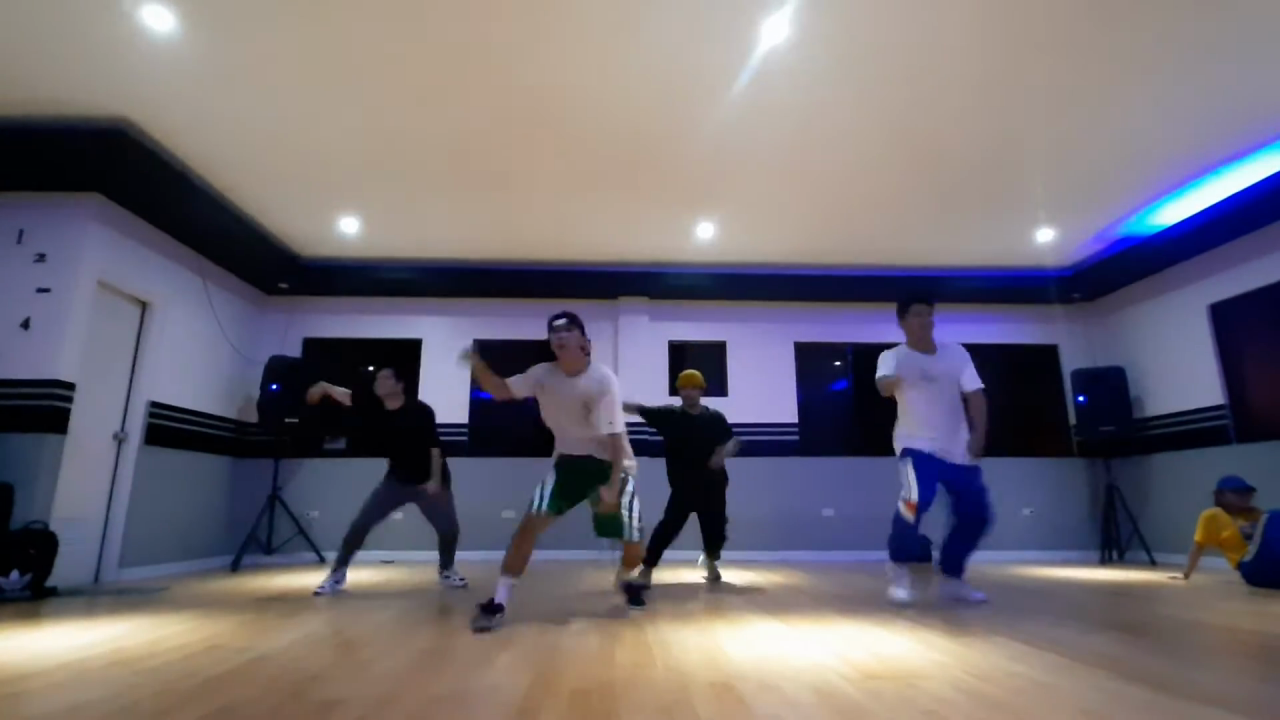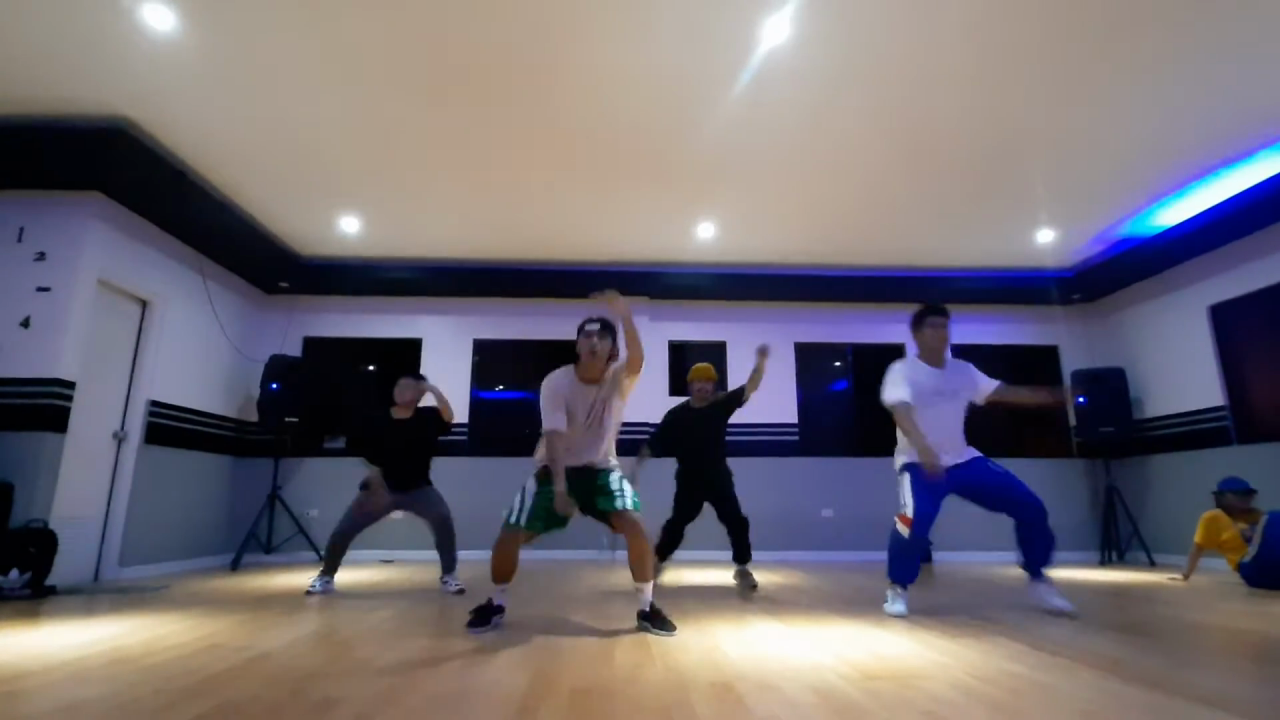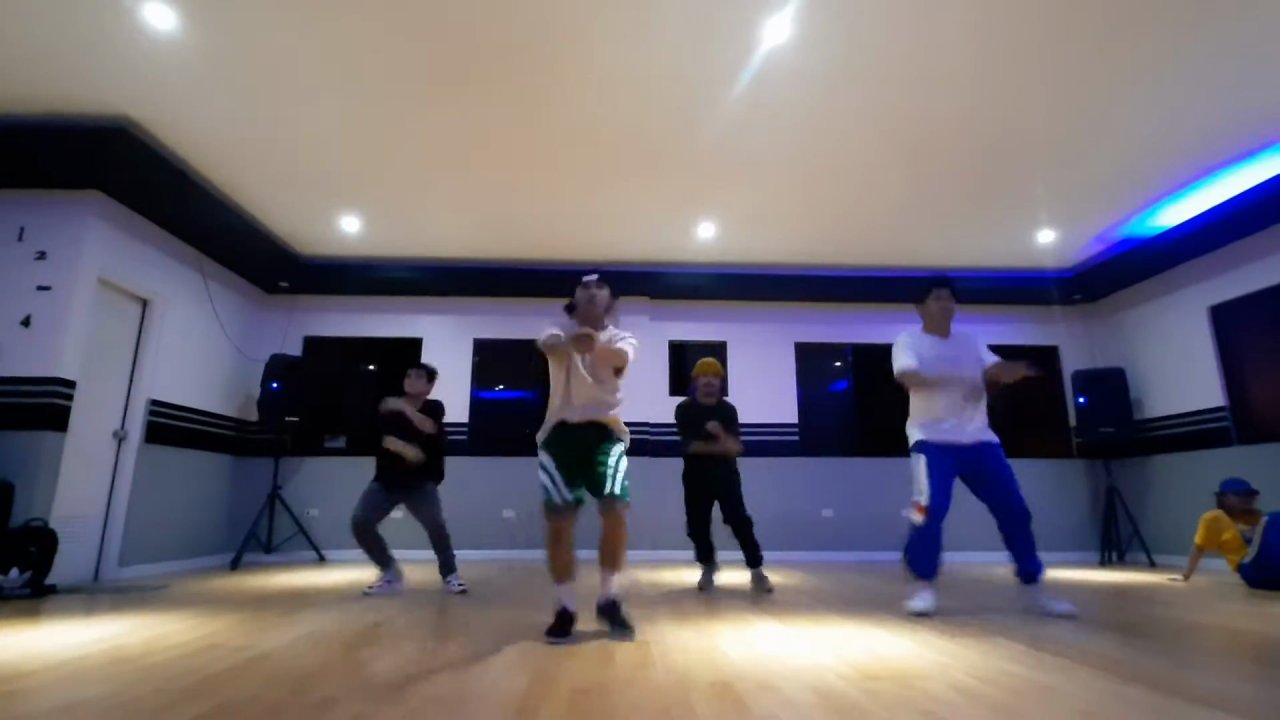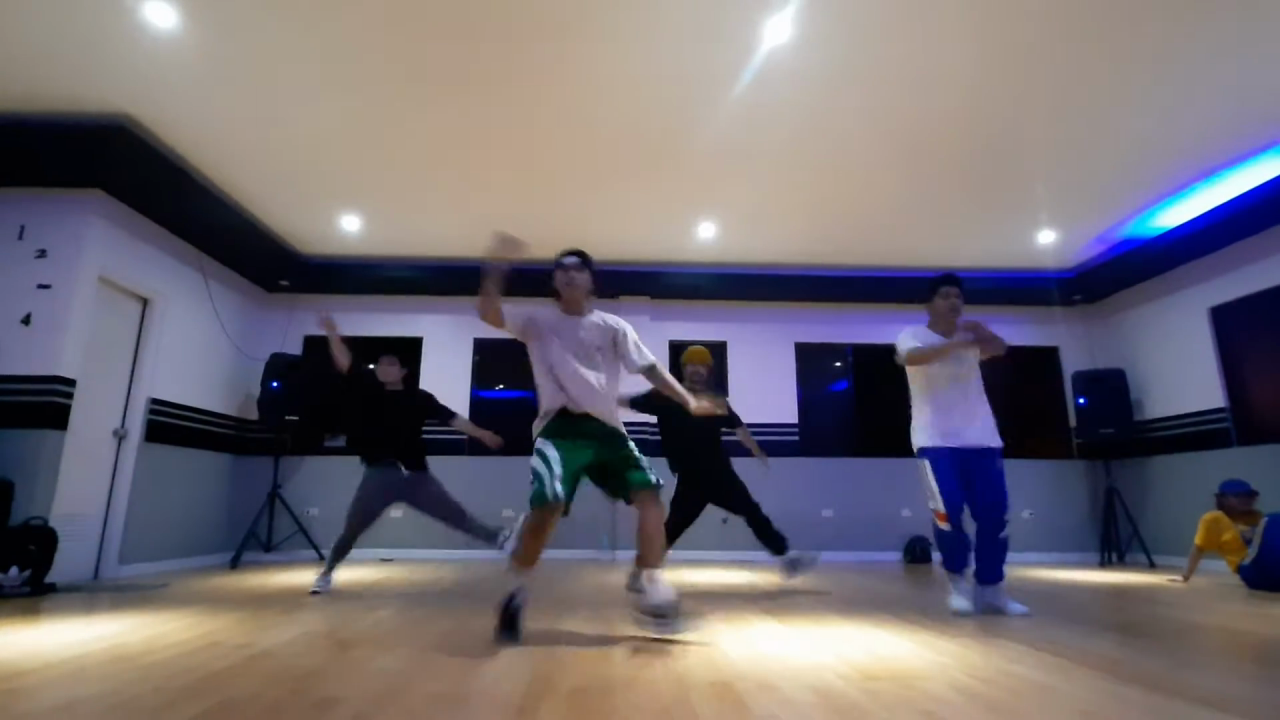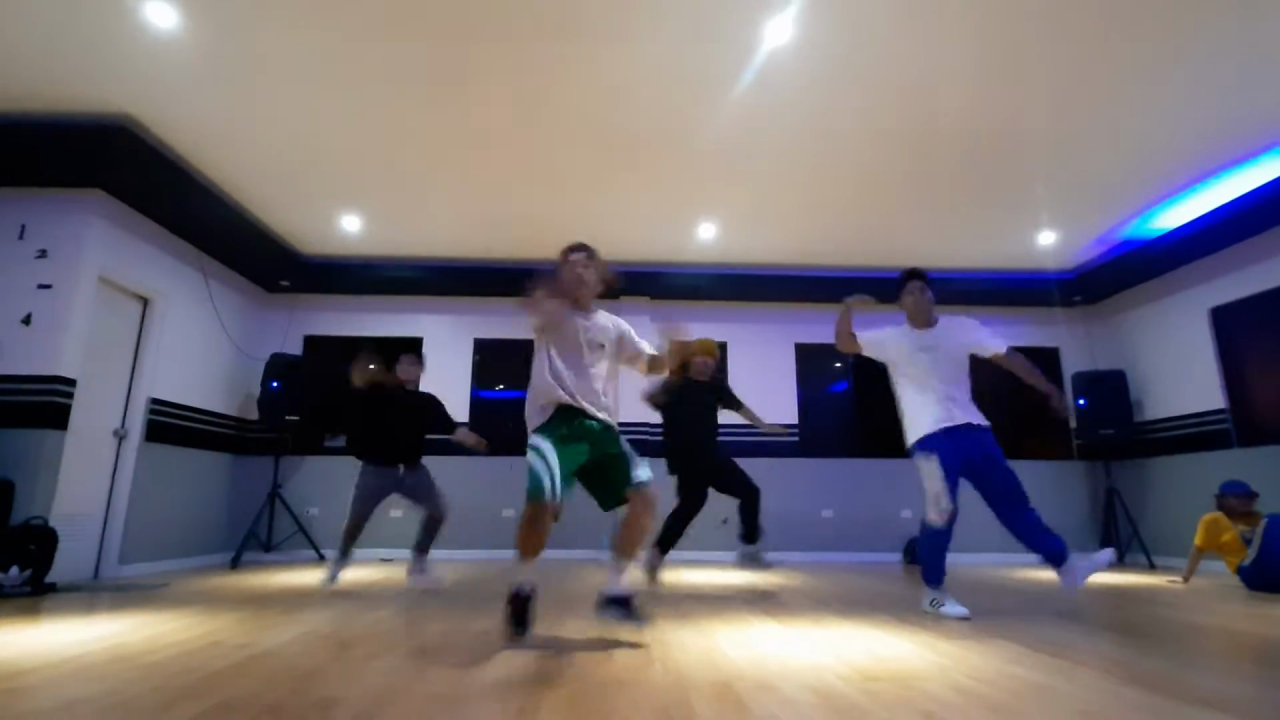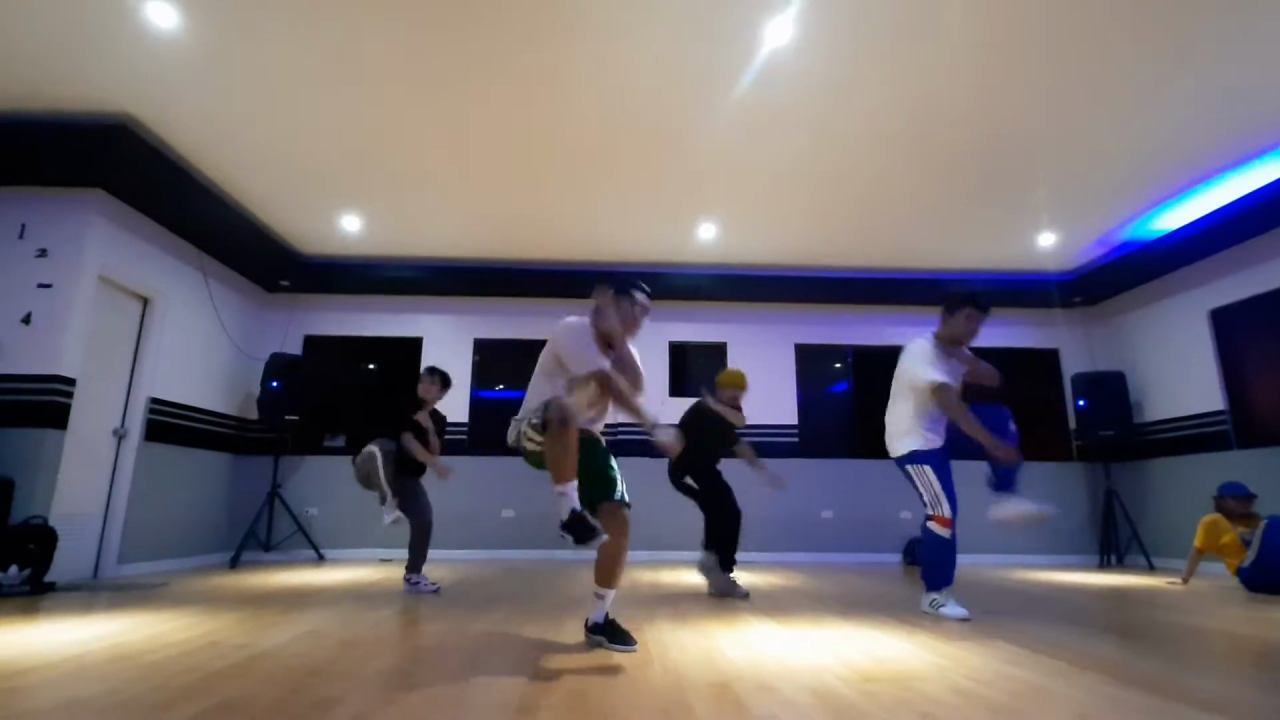
dt=0.2s
person 1, frame 1
left shoulder: (603, 380)
right shoulder: (539, 374)
left elbow: (614, 435)
right elbow: (502, 390)
left wrist: (614, 484)
right wrist: (477, 364)
left hip: (608, 465)
right hip: (567, 461)
left knee: (633, 543)
right knee: (531, 525)
left ankle: (627, 578)
right ankle: (498, 602)
person 1, frame 2
left shoulder: (620, 380)
right shoulder: (556, 383)
left elbow: (636, 363)
right elbow: (553, 437)
left wrist: (626, 318)
right wrist: (558, 483)
left hip: (599, 470)
right hip: (552, 470)
left knee: (633, 528)
right knee: (509, 537)
left ankle: (647, 608)
right ankle: (496, 603)
person 1, frame 3
left shoulder: (620, 337)
right shoulder: (559, 330)
left elbow: (617, 362)
right elbow: (551, 348)
left wrist: (602, 348)
right wrist: (574, 341)
left hip: (604, 432)
right hip: (561, 432)
left knee: (613, 512)
right knee: (560, 521)
left ankle: (609, 600)
right ankle: (565, 608)
person 1, frame 4
left shoulder: (613, 327)
right shoulder: (538, 321)
left elbow: (650, 369)
right elbow: (489, 313)
left wrist: (687, 399)
right wrist: (500, 265)
left hip: (606, 430)
right hip: (560, 427)
left knee: (652, 503)
right knee: (546, 513)
left ankle: (654, 598)
right ankle: (514, 599)
person 1, frame 5
left shoulder: (613, 326)
right shoulder: (550, 314)
left elbow: (651, 363)
right elbow: (537, 304)
left wrist: (667, 355)
left hip: (600, 426)
right hip: (554, 420)
left knee: (642, 499)
right knee: (541, 506)
left ankle: (615, 591)
right ankle: (523, 589)
person 1, frame 6
left shoulder: (622, 343)
right shoulder: (574, 330)
left elbow: (635, 387)
right elbow: (609, 385)
left wrist: (618, 339)
right wrist: (653, 426)
left hip: (585, 435)
right hip: (536, 430)
left knee: (618, 517)
right knee: (562, 407)
left ankle: (600, 619)
right ankle: (570, 510)
person 2, frame 1
left shoulder: (957, 354)
right shoulder: (892, 358)
left elbow: (975, 398)
right elbow: (885, 388)
left wrist: (978, 437)
right wrist: (894, 381)
left hip: (958, 452)
right hip: (917, 449)
left knee: (975, 518)
right knee: (915, 504)
left ankle: (952, 579)
right ankle: (902, 570)
person 2, frame 2
left shoulder: (963, 370)
right shoulder: (901, 371)
left elbow: (1003, 393)
right elbow: (901, 413)
left wrist: (1046, 396)
right wrist: (928, 454)
left hip: (963, 460)
right hip: (919, 463)
left knee: (1030, 506)
right knee: (914, 519)
left ankle: (1039, 579)
right ankle: (896, 590)
person 2, frame 3
left shoulder: (968, 343)
right shoulder: (908, 342)
left elbow: (998, 373)
right elbow: (909, 380)
left wrist: (1017, 370)
right wrist: (952, 383)
left hip: (978, 439)
right hip: (932, 439)
left knee: (1014, 509)
right knee: (929, 508)
left ankle: (1033, 587)
right ankle: (923, 586)
person 2, frame 4
left shoulder: (970, 334)
right shoulder: (914, 336)
left elbow: (996, 349)
right elbow: (913, 357)
left wrist: (980, 334)
right wrist: (961, 343)
left hip: (981, 441)
right hip: (936, 442)
left knee: (994, 516)
right knee: (947, 513)
left ankle: (990, 589)
right ankle: (956, 578)
person 2, frame 5
left shoulder: (962, 327)
right shoulder: (890, 337)
left elbow: (1007, 356)
right elbow: (846, 344)
left wrist: (1049, 389)
right wrist: (848, 310)
left hip: (969, 427)
right hip: (931, 432)
left knee: (1009, 498)
right knee: (943, 509)
left ankle: (1065, 564)
right ankle: (935, 592)
person 2, frame 6
left shoulder: (955, 351)
right shoulder: (924, 351)
left elbow: (992, 379)
right elbow: (948, 399)
left wrist: (965, 360)
right wrist: (990, 441)
left hip: (940, 434)
right hip: (915, 443)
right knee: (943, 514)
right ankle: (935, 595)
person 3, frame 1
left shoulder: (420, 411)
right shoulder: (376, 413)
left elbow: (434, 445)
right elbow: (349, 398)
left wrist: (435, 479)
right wrist: (325, 387)
left hip: (429, 482)
right hip: (397, 481)
left knee: (449, 528)
right knee: (360, 526)
left ankle: (446, 571)
right ankle: (337, 575)
person 3, frame 2
left shoulder: (429, 416)
right shoulder: (379, 423)
left elbow: (448, 419)
right elbow: (371, 459)
left wrist: (435, 392)
right wrist: (377, 489)
left hip: (417, 488)
right hip: (381, 489)
left knee: (442, 519)
right knee: (341, 533)
left ankle: (448, 574)
right ankle: (326, 576)
person 3, frame 3
left shoulder: (433, 408)
right shoulder: (390, 408)
left elbow: (429, 428)
right elbow: (386, 439)
left wrist: (405, 408)
right wrist: (405, 448)
left hip: (420, 483)
right hip: (386, 481)
left knee: (435, 525)
right knee: (360, 523)
left ankle: (449, 574)
right ankle: (390, 574)
person 3, frame 4
left shoulder: (418, 398)
right shoulder: (369, 389)
left elbow: (449, 417)
right elbow: (345, 363)
left wrist: (481, 433)
right wrist: (332, 333)
left hip: (415, 474)
right hip: (381, 474)
left knee: (453, 513)
right knee: (354, 527)
left ankle: (495, 537)
right ankle: (327, 574)
person 3, frame 5
left shoulder: (429, 401)
right shoulder: (383, 391)
left elbow: (452, 429)
right elbow: (358, 382)
left wrist: (471, 439)
right wrist: (366, 370)
left hip: (411, 469)
right hip: (379, 467)
left knee: (438, 510)
right knee: (358, 516)
left ankle: (419, 560)
right ankle: (341, 558)
person 3, frame 6
left shoulder: (438, 420)
left elbow: (435, 451)
right elbow: (407, 440)
left wrist: (428, 427)
right wrist: (434, 464)
left hip: (406, 476)
right hip: (378, 464)
left knee: (424, 522)
right knee: (384, 447)
left ankle: (414, 575)
right ankle: (390, 502)
person 4, frame 1
left shoulder: (714, 418)
right shoulder: (667, 415)
left elbow: (731, 442)
right elbow: (640, 410)
left wrist: (723, 452)
right wrist: (621, 405)
left hip: (712, 485)
right hip: (682, 487)
left knee: (716, 527)
right knee: (669, 525)
left ankle: (711, 562)
right ankle: (647, 568)
person 4, frame 2
left shoulder: (721, 405)
right shoulder: (676, 414)
left elbow: (750, 387)
right elbow: (654, 443)
left wrist: (761, 360)
right wrist: (637, 464)
left hip: (718, 478)
right hip: (689, 478)
left knee: (736, 522)
right knee: (677, 523)
left ankle: (743, 568)
right ankle: (657, 562)
person 4, frame 3
left shoulder: (727, 410)
right shoulder: (685, 409)
left elbow: (735, 447)
right elbow: (690, 445)
left wrist: (720, 433)
right wrist: (721, 447)
left hip: (725, 476)
right hip: (697, 477)
left knee: (740, 523)
right knee: (698, 526)
left ankle: (757, 571)
right ankle: (708, 569)
person 4, frame 4
left shoulder: (714, 399)
right shoulder: (665, 397)
left elbow: (736, 425)
right elbow: (630, 402)
left wrist: (756, 450)
left hip: (719, 471)
right hip: (691, 476)
left knee: (751, 511)
right knee: (676, 523)
left ankle: (785, 557)
right ankle: (639, 571)
person 4, frame 5
left shoulder: (715, 385)
right shoulder: (677, 386)
left elbow: (736, 405)
right elbow: (653, 399)
left wrist: (762, 424)
left hip: (710, 455)
right hip: (688, 458)
left knee: (749, 491)
right knee: (688, 508)
left ankle: (750, 548)
right ankle: (656, 555)
person 4, frame 6
left shoulder: (726, 410)
right shoulder: (704, 411)
left hip: (701, 469)
right hip: (688, 471)
right knee: (729, 515)
left ankle: (710, 559)
right ankle: (720, 575)
